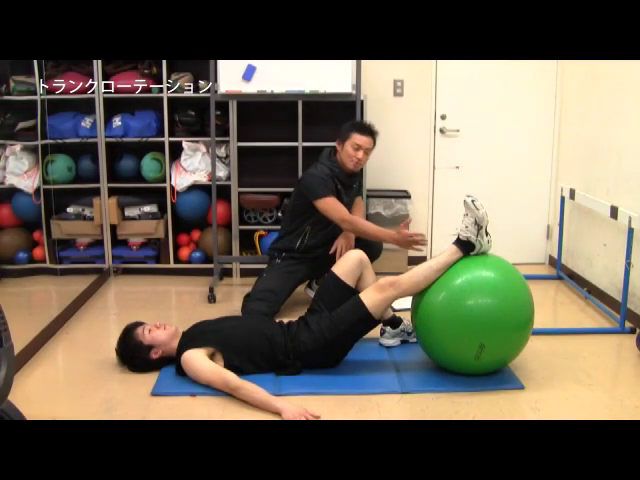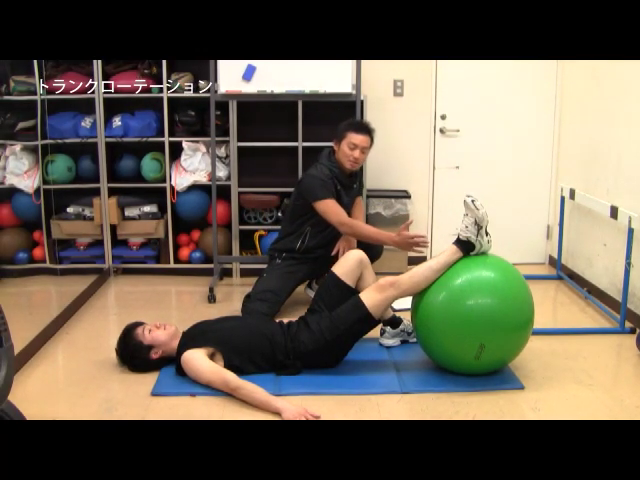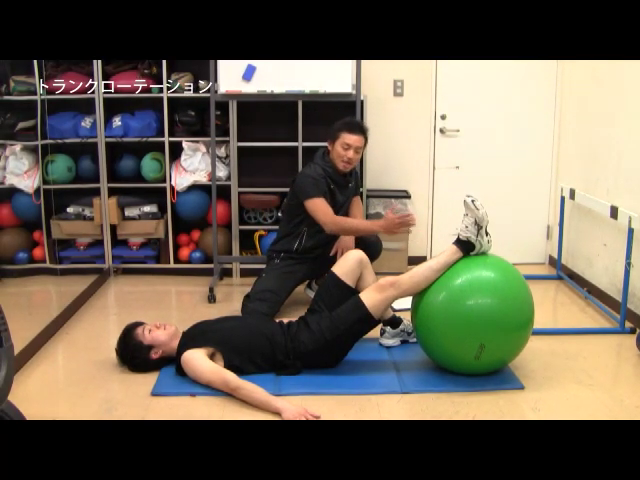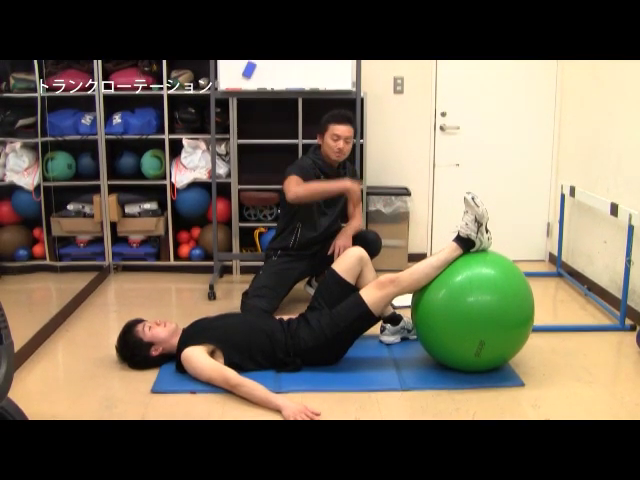
dt=0.4s
person 1, frame 1
left shoulder: (194, 333)
right shoulder: (190, 358)
right elbow: (231, 382)
right wrist: (281, 406)
left hip: (301, 327)
right hip: (309, 348)
left knee: (357, 257)
right knee: (387, 286)
right ankle: (464, 245)
person 1, frame 2
left shoulder: (194, 333)
right shoulder: (190, 358)
right elbow: (231, 383)
right wrist: (282, 406)
left hip: (301, 327)
right hip: (309, 348)
left knee: (357, 257)
right knee: (388, 286)
right ankle: (464, 244)
person 1, frame 3
left shoulder: (194, 333)
right shoulder: (190, 358)
right elbow: (231, 382)
right wrist: (281, 406)
left hip: (302, 328)
right hip: (309, 348)
left knee: (357, 257)
right knee: (388, 286)
right ankle: (464, 245)
person 1, frame 4
left shoulder: (194, 330)
right shoulder: (190, 355)
right elbow: (231, 379)
right wrist: (282, 403)
left hip: (302, 324)
right hip: (309, 345)
left knee: (357, 254)
right knee: (387, 282)
left ankle: (393, 324)
right ankle: (465, 242)
person 2, frame 1
left shoulder: (354, 174)
right shoulder: (317, 177)
left elbow: (357, 216)
right elbow: (345, 220)
left wrist: (348, 234)
right wrist: (394, 237)
left hip: (326, 249)
right hip: (292, 255)
left knee: (372, 246)
right knee: (255, 312)
left ankle: (322, 283)
person 2, frame 2
left shoulder: (353, 173)
right shoulder: (317, 178)
left elbow: (356, 218)
right elbow: (344, 224)
left wrist: (351, 236)
right wrist: (394, 240)
left hip: (327, 249)
right hip: (293, 255)
left knee: (372, 247)
right knee: (256, 313)
left ankle: (322, 283)
person 2, frame 3
left shoulder: (351, 175)
right shoulder: (310, 177)
left elbow: (356, 218)
right elbow: (330, 224)
left wrist: (348, 235)
right wrist: (381, 226)
left hip: (326, 249)
right hip: (291, 255)
left knee: (371, 245)
right knee: (255, 313)
left ankle: (322, 284)
person 2, frame 4
left shoulder: (348, 170)
right shoulder: (303, 168)
left elbow: (356, 217)
right elbow: (293, 193)
left wrist: (347, 232)
right wrist: (343, 186)
left hip: (326, 242)
right hip: (290, 252)
left knee: (371, 242)
right knee: (253, 310)
